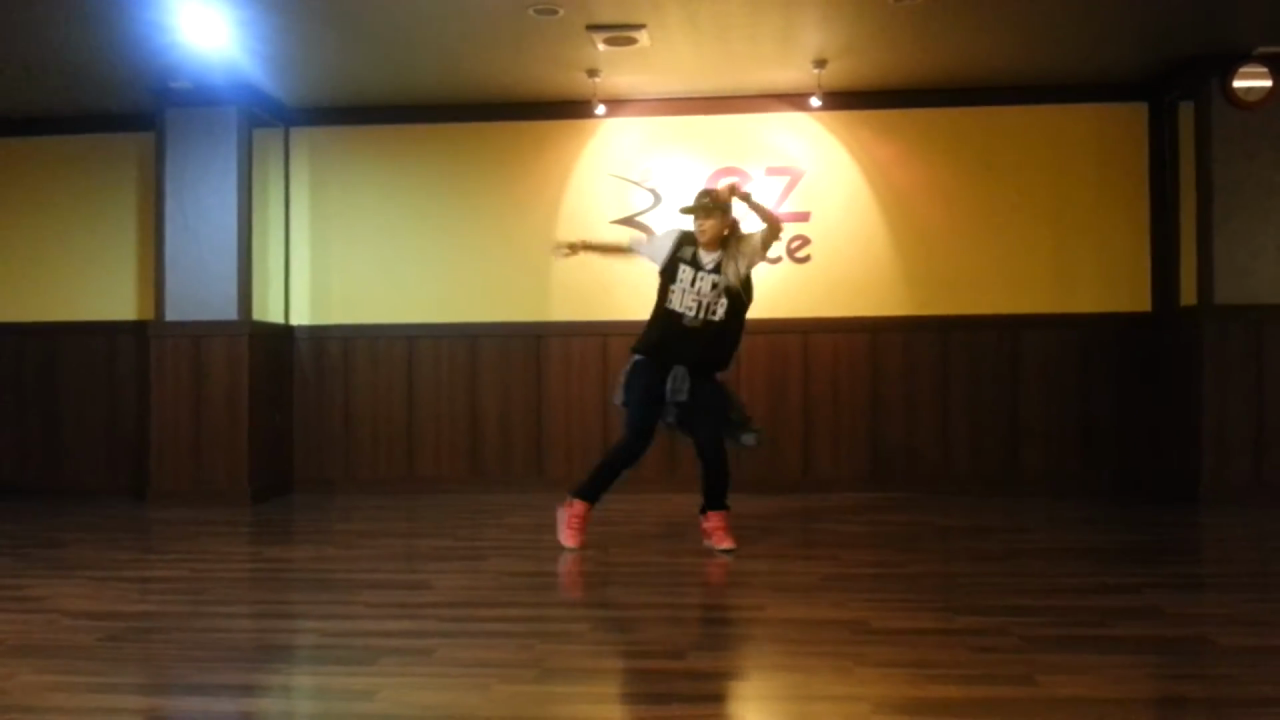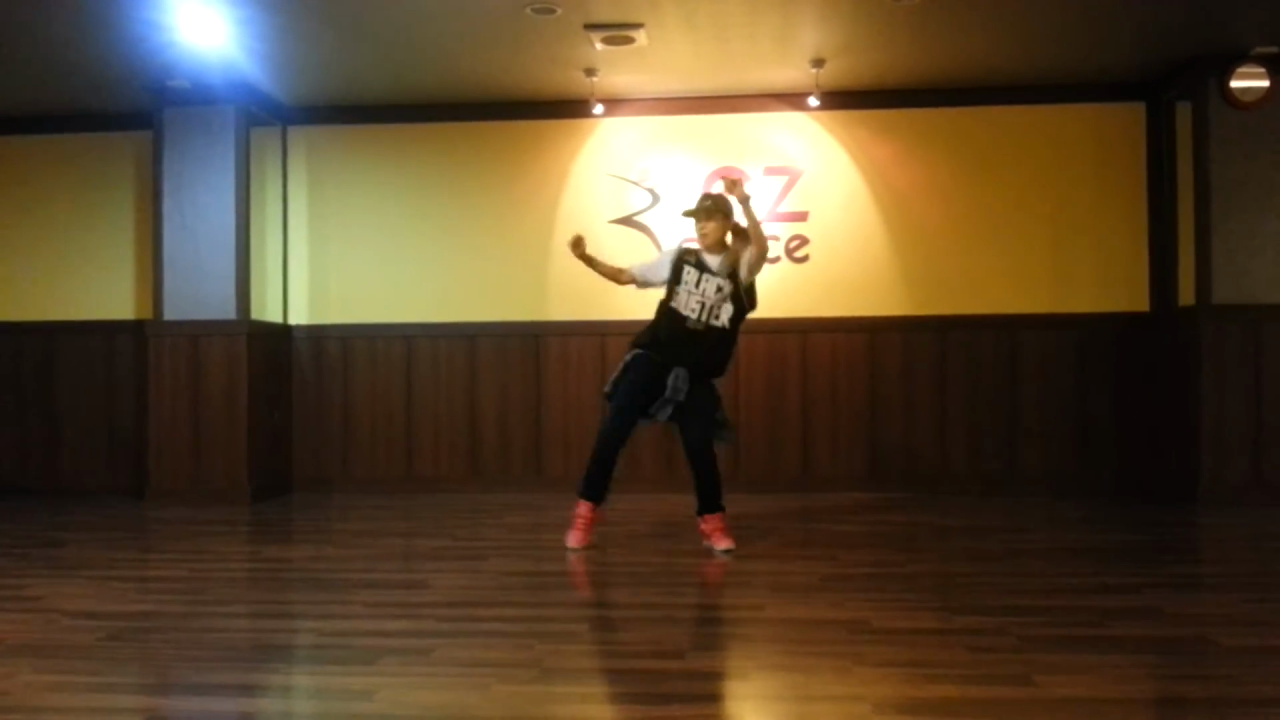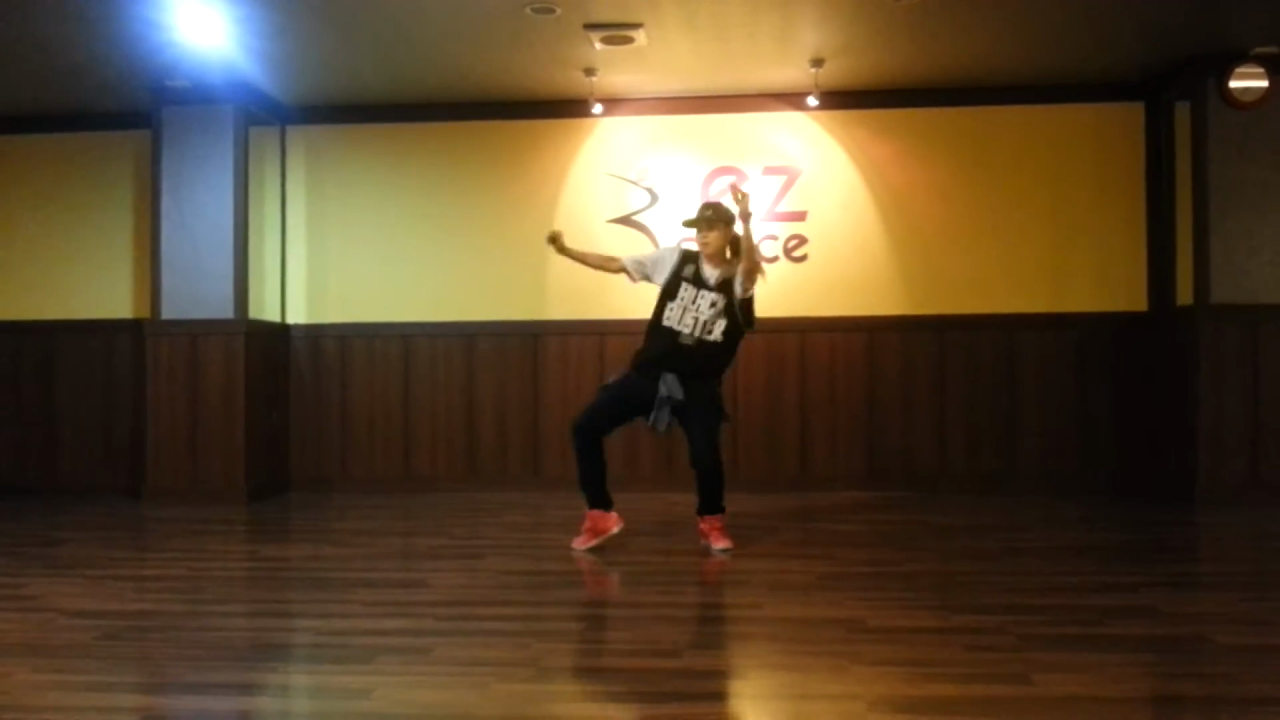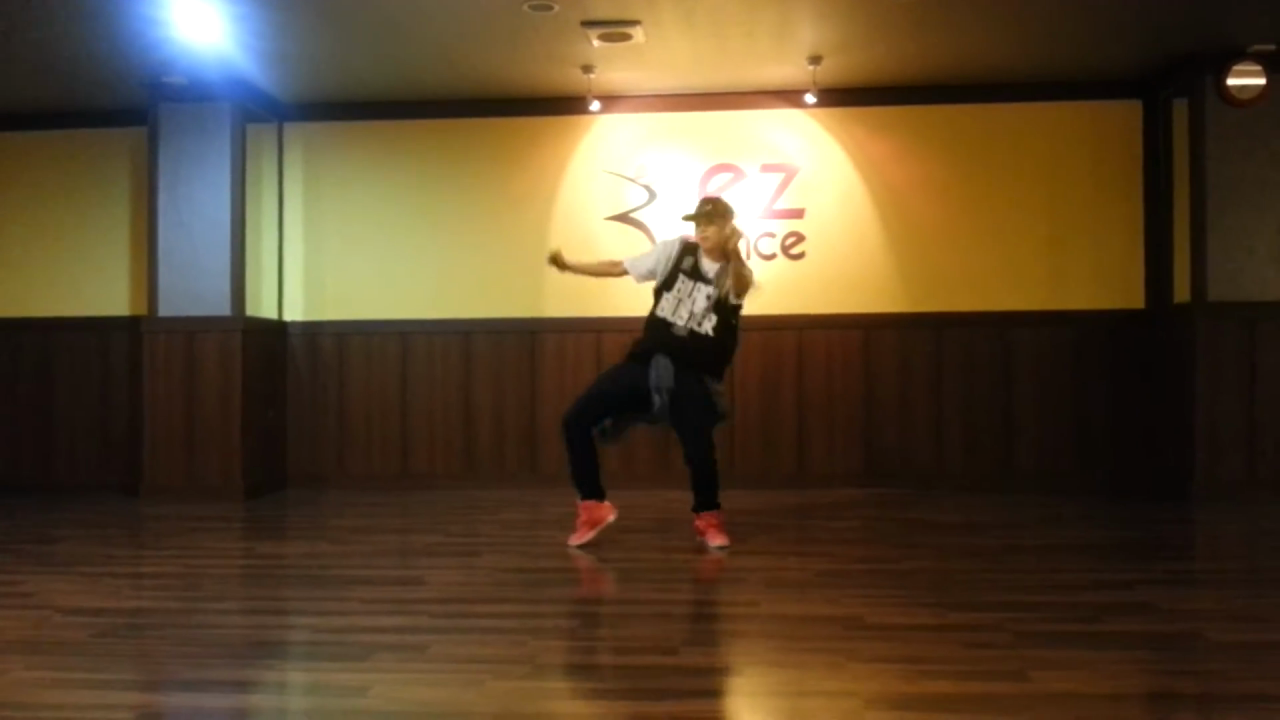
dt=0.1s
person 1, frame 1
left shoulder: (740, 255)
right shoulder: (676, 242)
left elbow: (775, 228)
right elbow: (632, 247)
left wrist: (746, 200)
right wrist: (582, 246)
left hip: (700, 374)
right hip: (654, 362)
left knee: (712, 447)
right knee: (635, 441)
left ankle: (715, 523)
right ankle: (578, 507)
person 1, frame 2
left shoulder: (742, 262)
right shoulder: (679, 257)
left elbow: (761, 246)
right elbow: (624, 277)
left wrist: (743, 201)
right wrist: (585, 258)
left hip: (696, 375)
right hip: (651, 360)
left knee: (700, 449)
right knee: (613, 432)
left ankle: (712, 524)
right ankle: (585, 512)
person 1, frame 3
left shoulder: (740, 275)
right shoulder: (674, 258)
left elbow: (753, 271)
right elbow: (618, 265)
left wrist: (745, 222)
right wrist: (567, 251)
left hip: (697, 384)
right hip: (649, 370)
left knee: (705, 452)
right knee: (586, 429)
left ankle: (712, 523)
right ankle: (600, 517)
person 1, frame 4
left shoulder: (734, 273)
right shoulder: (675, 251)
left elbow: (743, 286)
right elbow: (621, 268)
left wrist: (734, 251)
right wrist: (568, 266)
left hip: (691, 377)
right hip: (644, 362)
left knee: (699, 450)
right knee: (575, 421)
left ankle: (708, 520)
right ankle: (594, 508)
